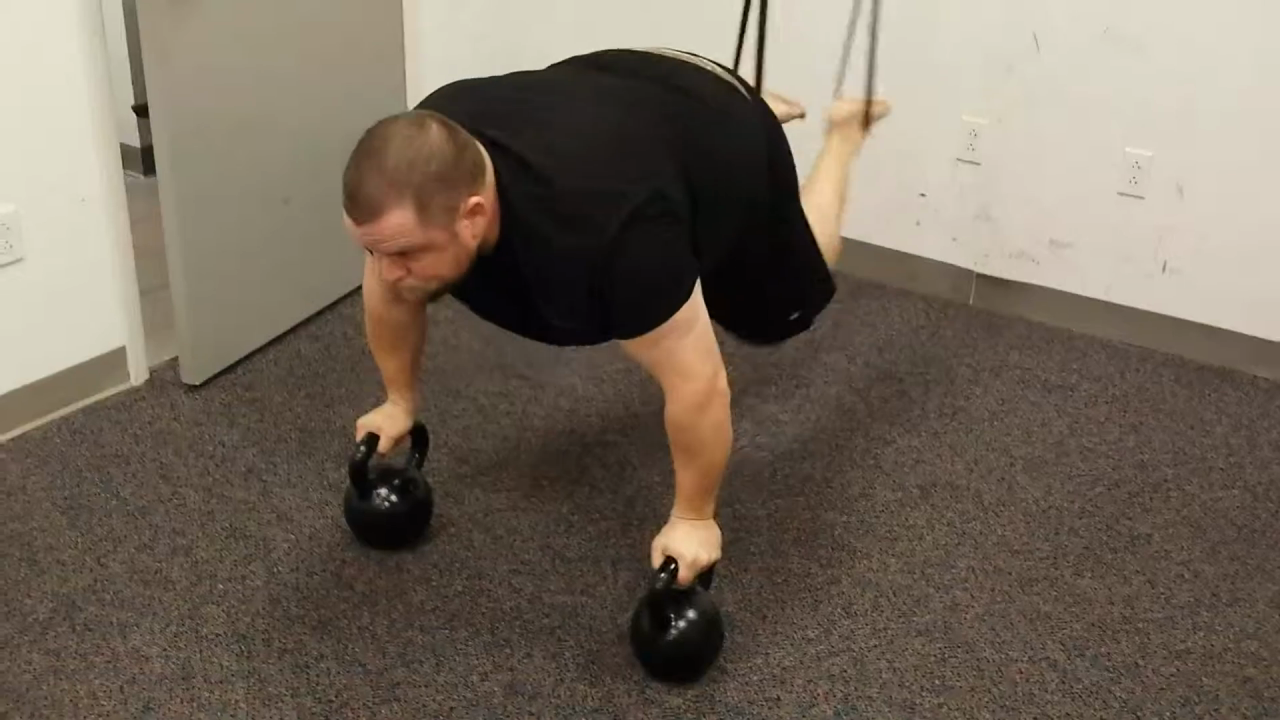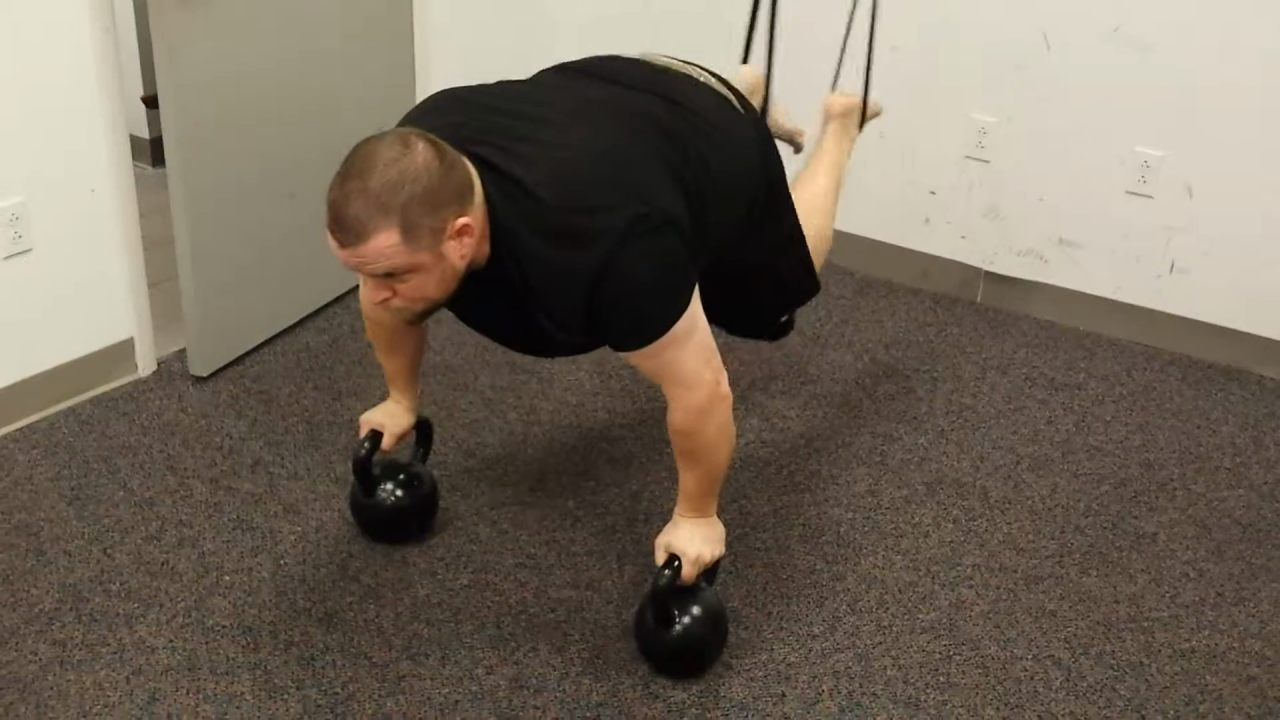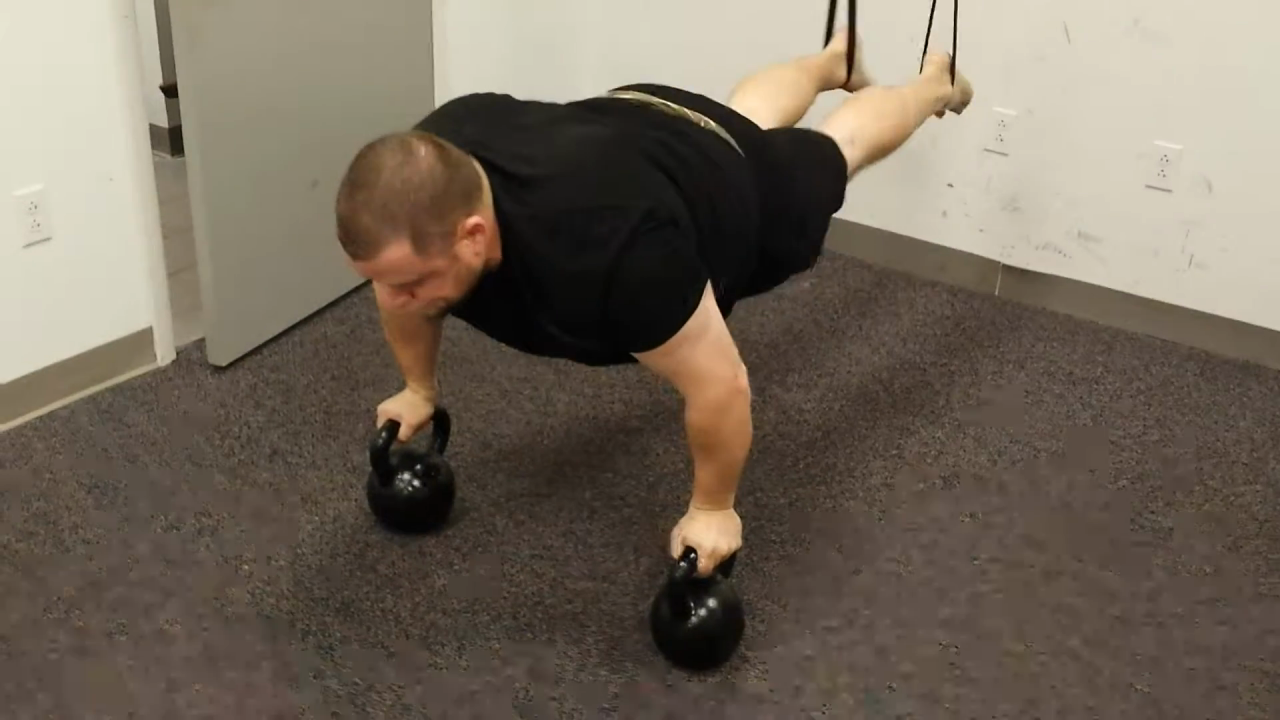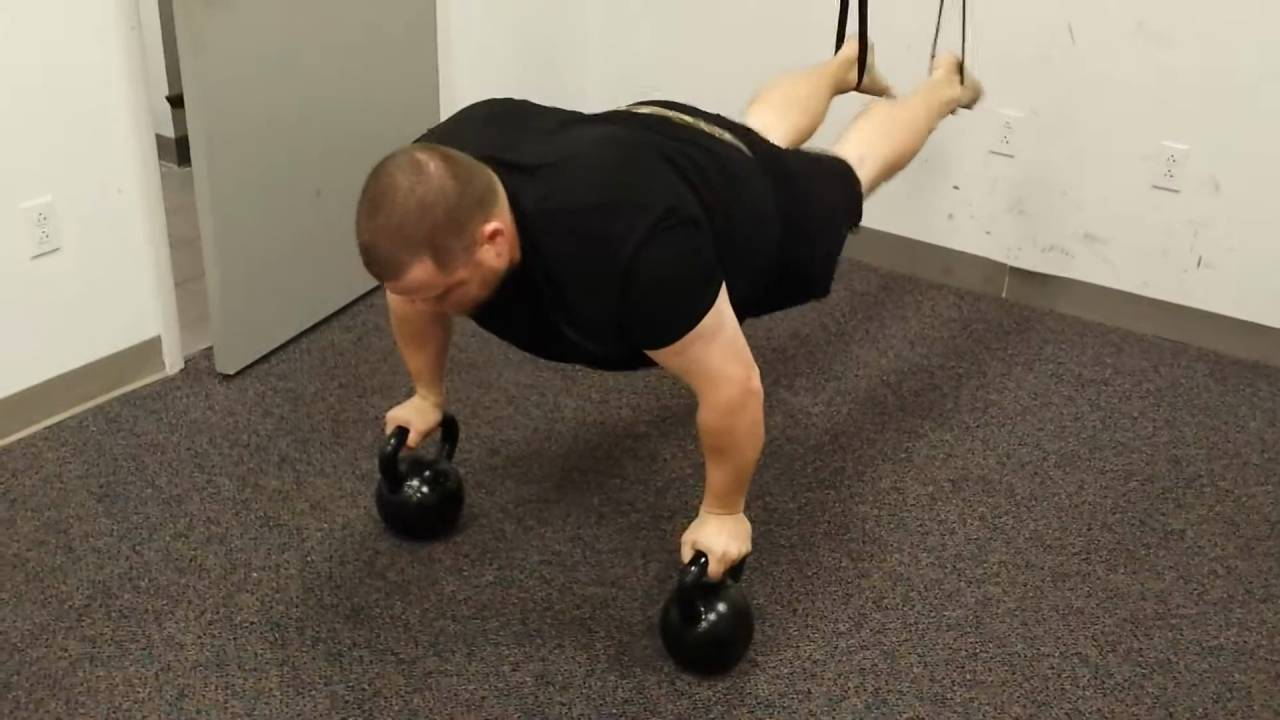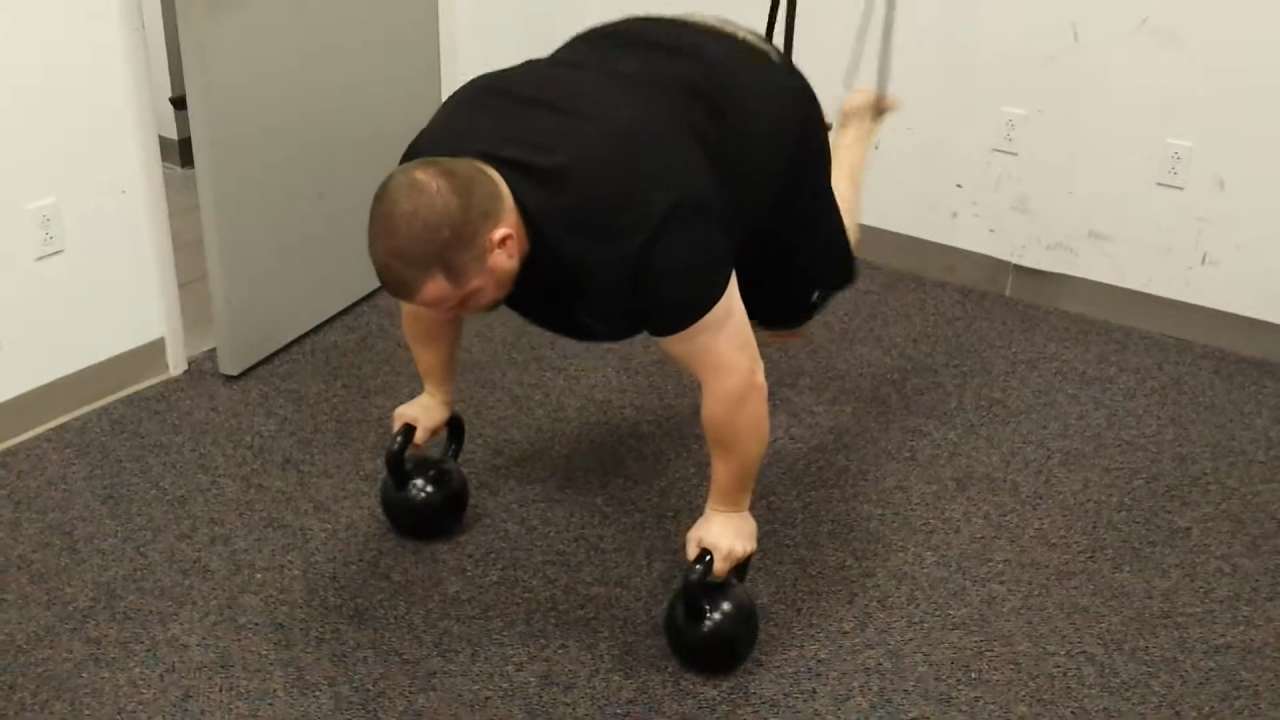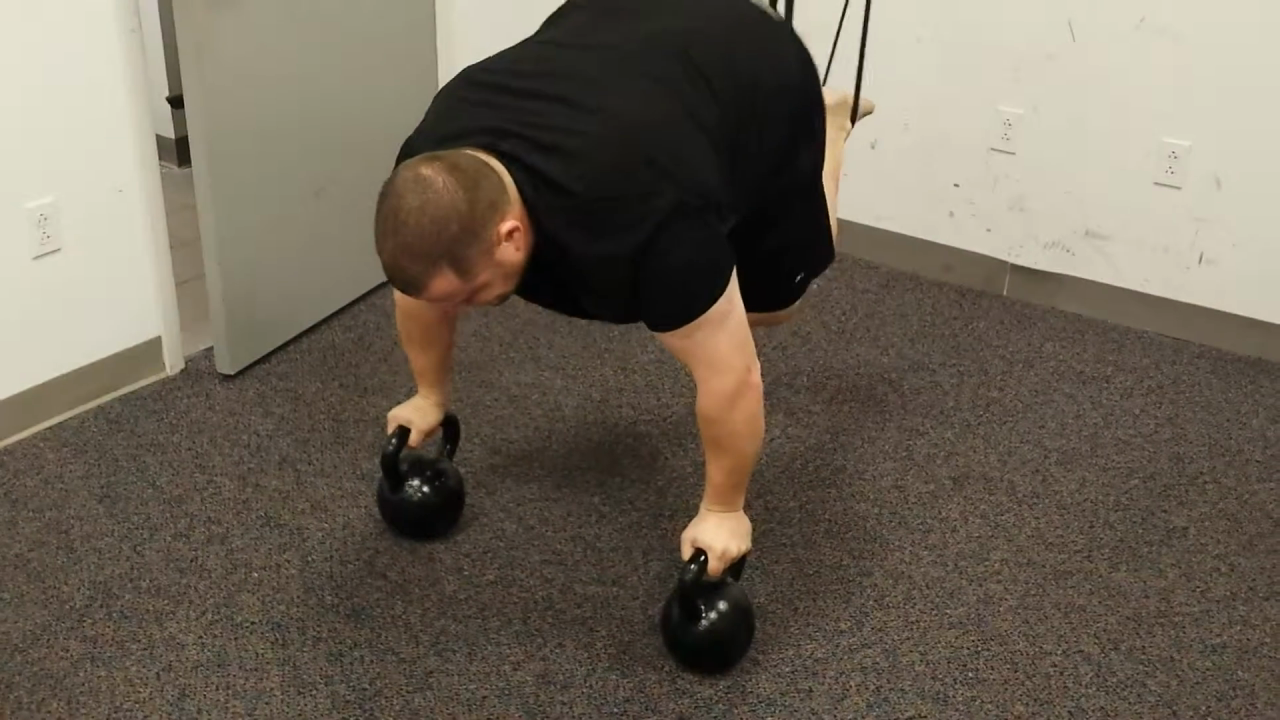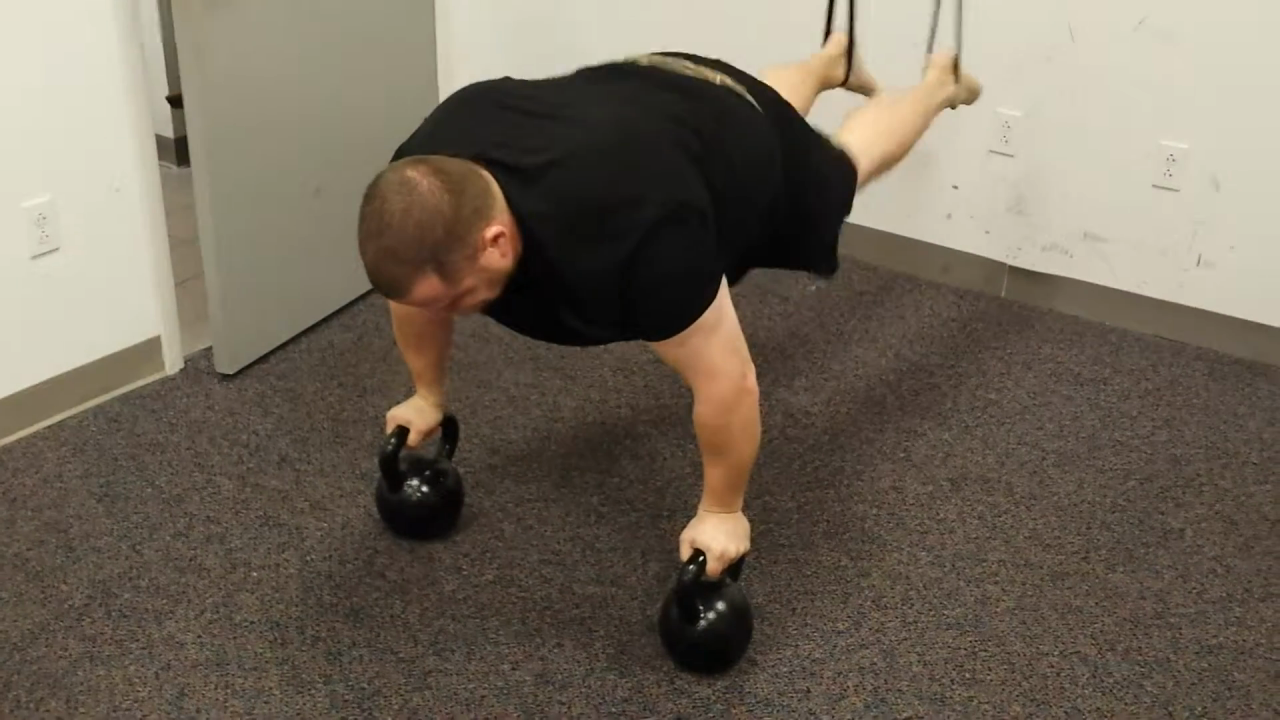
dt=0.4s
person 1, frame 1
left shoulder: (599, 230)
right shoulder: (418, 166)
left elbow: (698, 384)
right elbow: (389, 288)
left wrist: (694, 520)
right wrist: (399, 402)
left hip: (730, 146)
left knee: (785, 307)
left ankle: (844, 132)
right ankle: (752, 107)
person 1, frame 2
left shoulder: (593, 245)
right shoulder: (407, 175)
left elbow: (701, 389)
right elbow: (385, 290)
left wrist: (696, 517)
right wrist: (401, 399)
left hip: (717, 144)
left knee: (765, 311)
left ankle: (838, 126)
right ankle: (746, 96)
person 1, frame 3
left shoulder: (604, 248)
right shoulder: (422, 184)
left elbow: (720, 386)
right elbow: (402, 287)
left wrist: (713, 509)
right wrist: (419, 390)
left hip: (733, 187)
left knee: (833, 148)
right knee: (754, 117)
left ankle: (932, 85)
right ankle: (831, 62)
person 1, frame 4
left shoulder: (625, 249)
right shoulder: (432, 192)
left elbow: (733, 387)
right elbow: (414, 291)
left wrist: (723, 514)
right wrist: (427, 396)
left hip: (751, 204)
left knee: (854, 160)
right knee: (763, 133)
left ankle: (943, 86)
right ankle: (844, 65)
person 1, frame 5
left shoulder: (633, 232)
right shoulder: (432, 176)
left elbow: (737, 378)
right elbow: (420, 273)
left wrist: (728, 513)
right wrist: (435, 393)
left hip: (757, 110)
left knee: (784, 315)
left ankle: (854, 124)
person 1, frame 6
left shoulder: (634, 220)
right shoulder: (433, 164)
left elbow: (731, 376)
right elbow: (421, 283)
left wrist: (723, 512)
right wrist: (429, 396)
left knee: (769, 304)
left ankle: (832, 121)
person 1, frame 7
left shoulder: (623, 233)
right shoulder: (430, 174)
left elbow: (728, 383)
right elbow: (418, 287)
left wrist: (721, 513)
right wrist: (428, 397)
left hip: (739, 138)
left knee: (842, 163)
left ankle: (939, 85)
right ankle: (832, 60)
